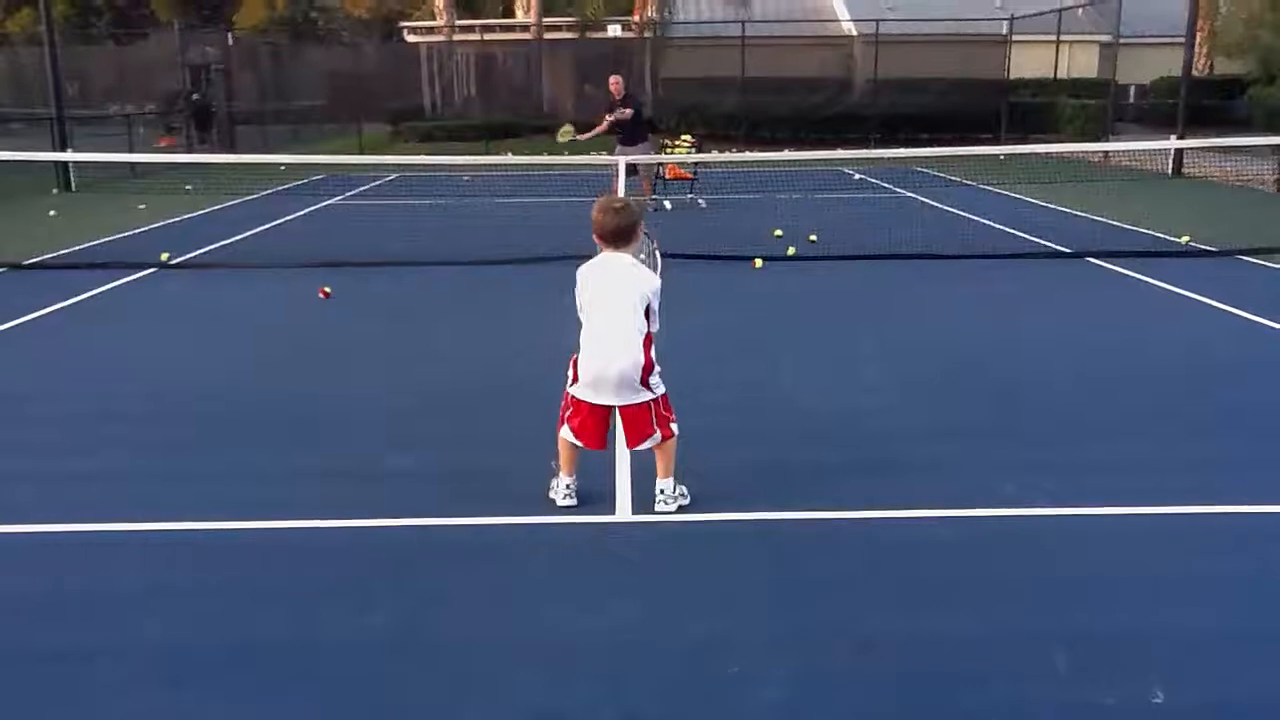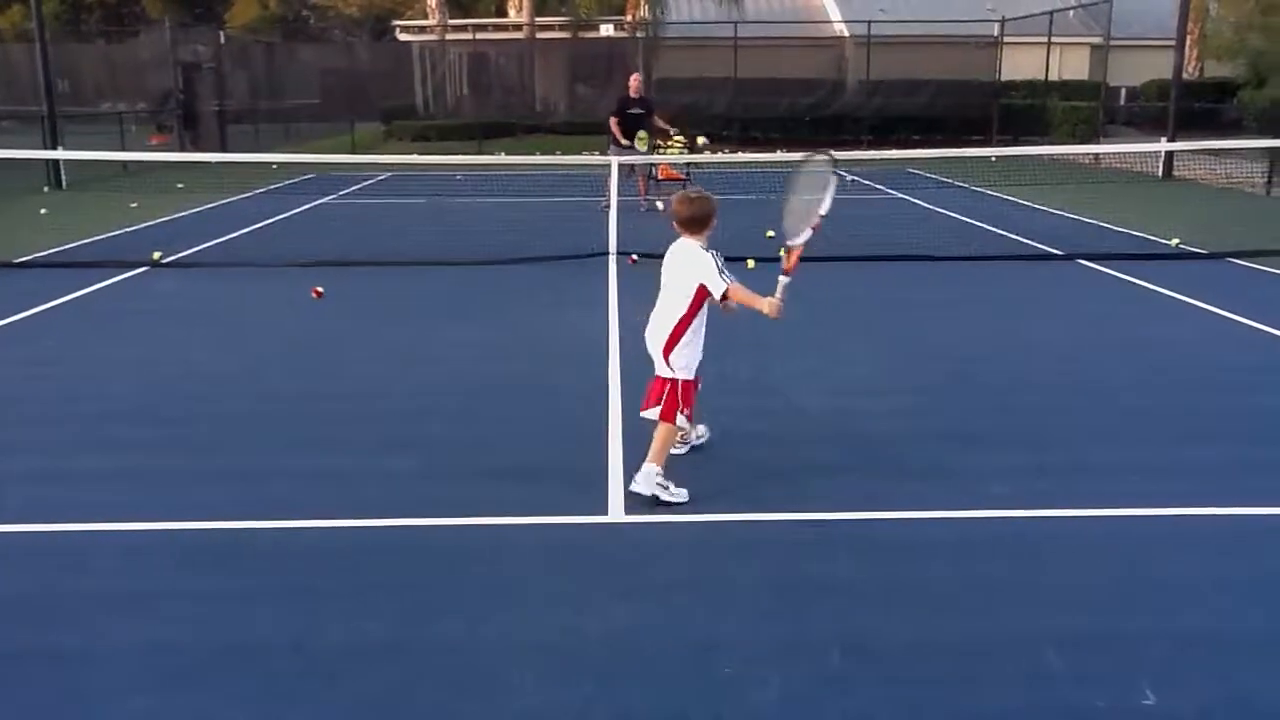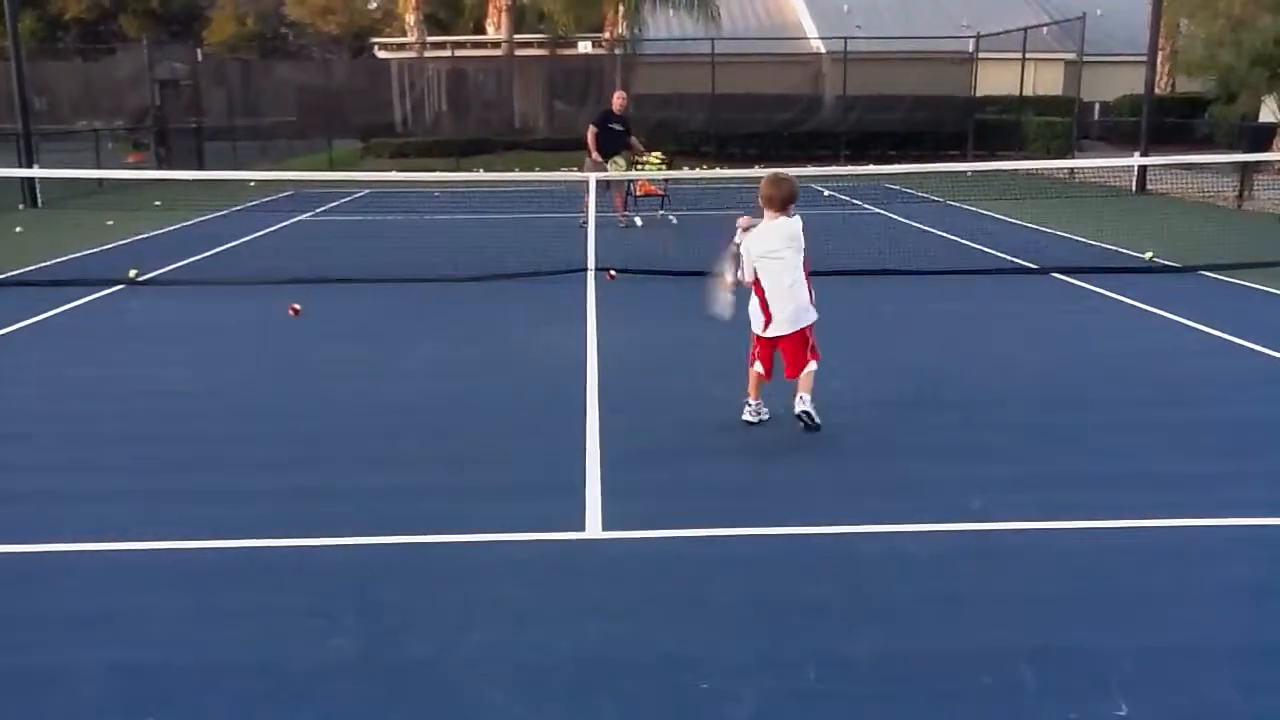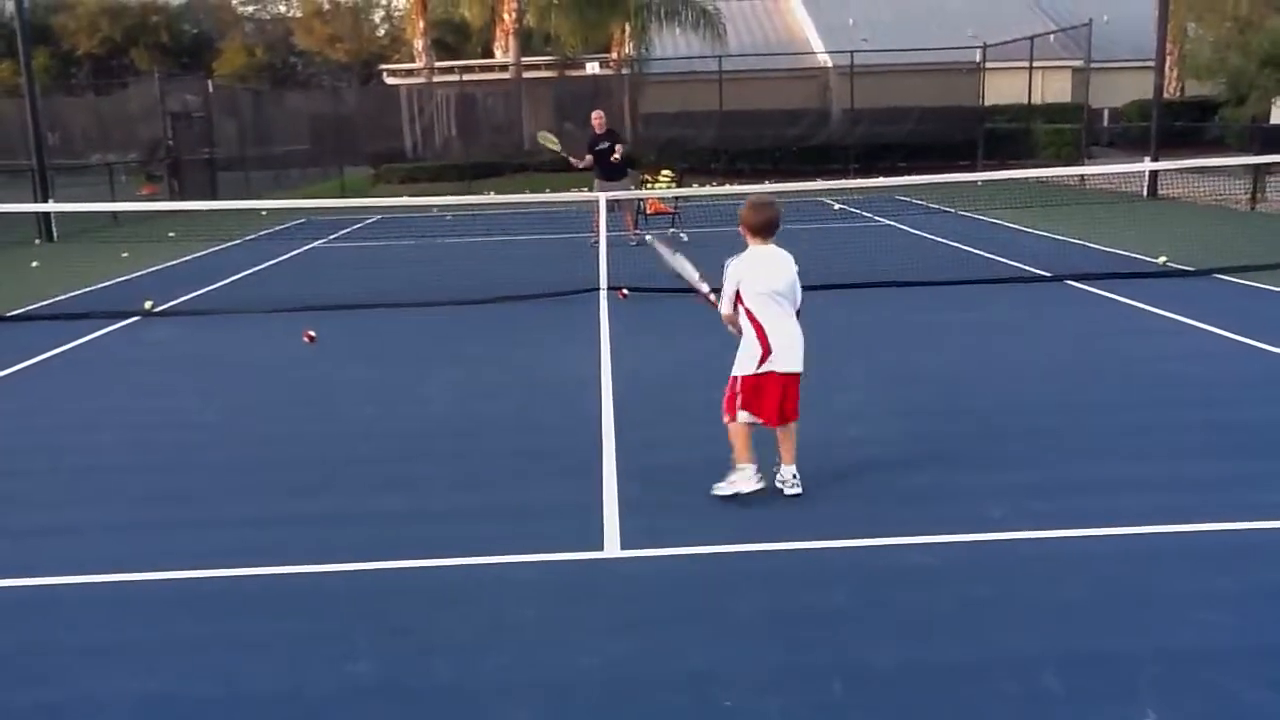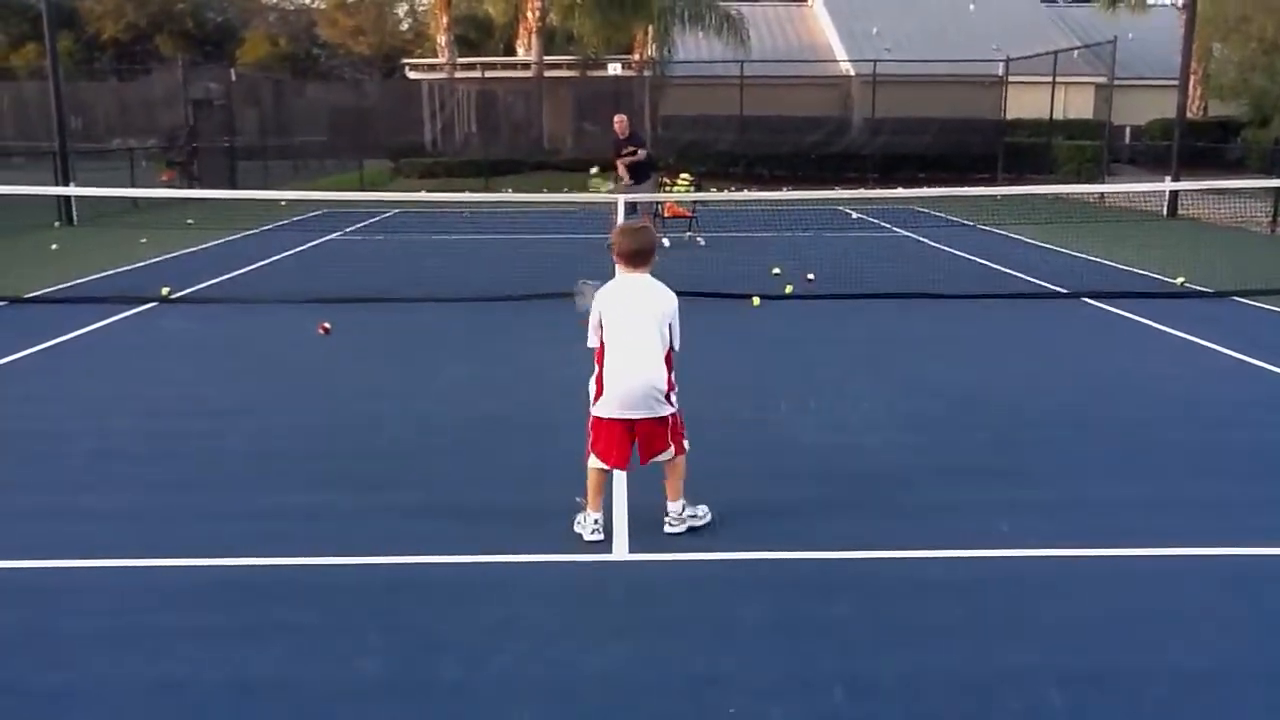
dt=1s
person 1, frame 1
left shoulder: (584, 273)
right shoulder: (648, 280)
right elbow: (651, 327)
left hip: (591, 366)
right hip: (635, 367)
left knee: (570, 422)
right knee: (663, 426)
left ankle: (565, 486)
right ankle: (666, 491)
person 1, frame 2
left shoulder: (676, 250)
right shoulder: (704, 258)
right elbow: (729, 287)
left wrist: (726, 300)
right wrist: (762, 303)
left hip: (661, 335)
right hip: (676, 345)
left knee: (683, 399)
right knee: (674, 408)
left ankle: (680, 437)
right ankle: (651, 475)
person 1, frame 3
left shoulder: (750, 240)
right shoulder: (796, 224)
left elbow: (748, 280)
right wrist: (750, 223)
left hip: (767, 313)
right hip: (799, 311)
left knee: (759, 359)
right knee: (803, 361)
left ankle: (753, 406)
right ankle: (805, 400)
person 1, frame 4
left shoulder: (737, 266)
right shoulder: (788, 261)
left elbow: (729, 315)
right elbow: (794, 306)
left wrist: (737, 326)
left hip: (762, 348)
right hip: (793, 346)
left knee: (736, 409)
right knee: (785, 414)
left ankle: (746, 471)
right ankle: (789, 474)
person 1, frame 5
left shoulder: (603, 296)
right shoulder: (666, 297)
left elbow: (597, 346)
right elbow: (670, 346)
left hip: (611, 388)
right hip: (653, 387)
left knee: (601, 454)
right knee: (674, 446)
left ankle: (592, 519)
right ankle: (677, 511)
